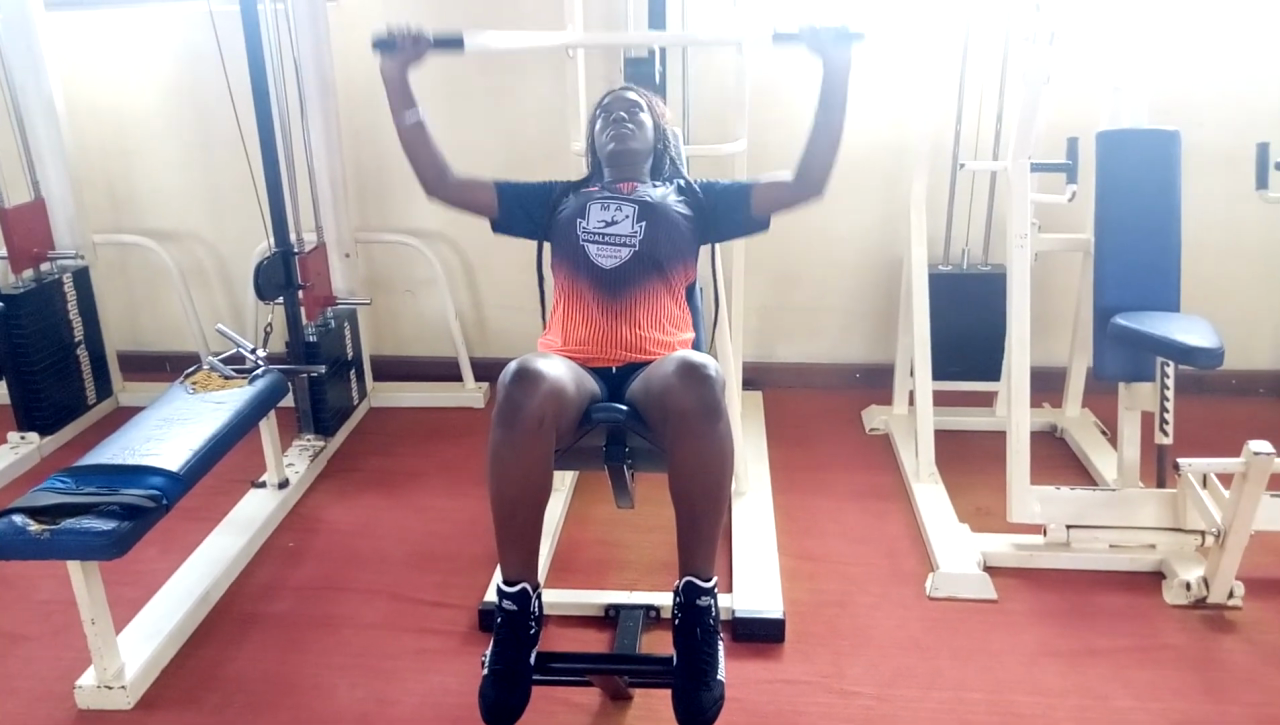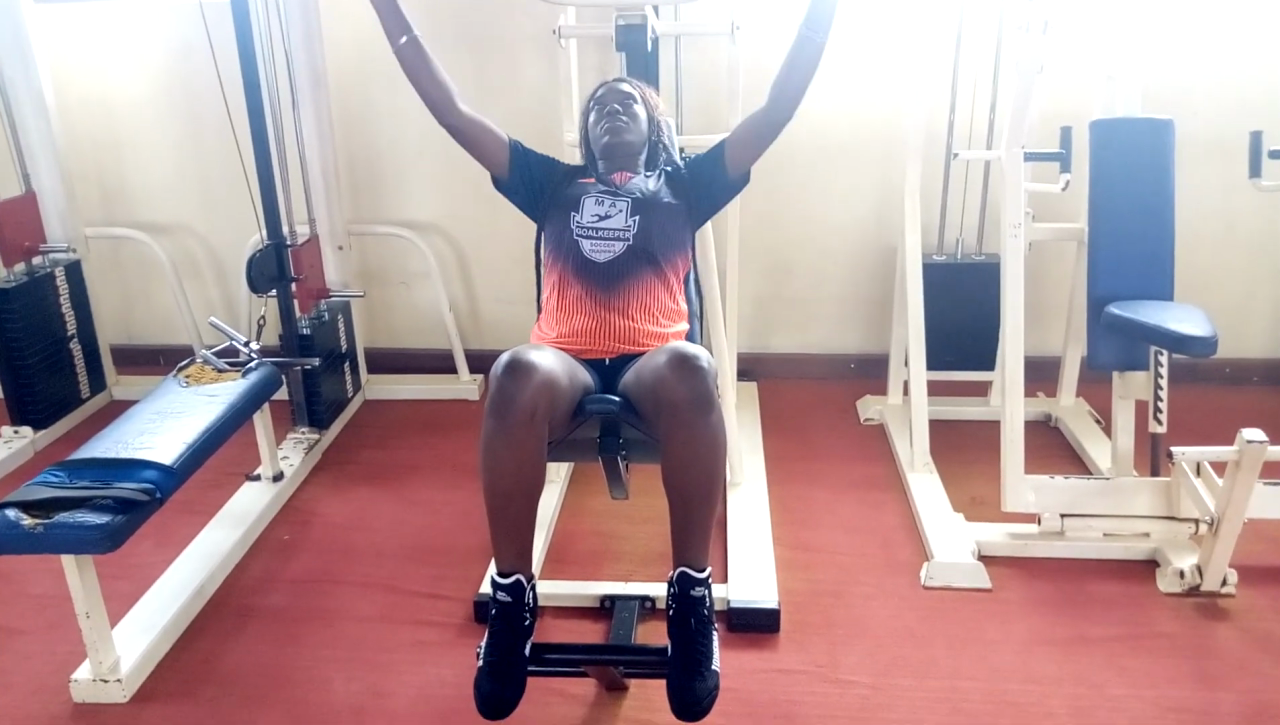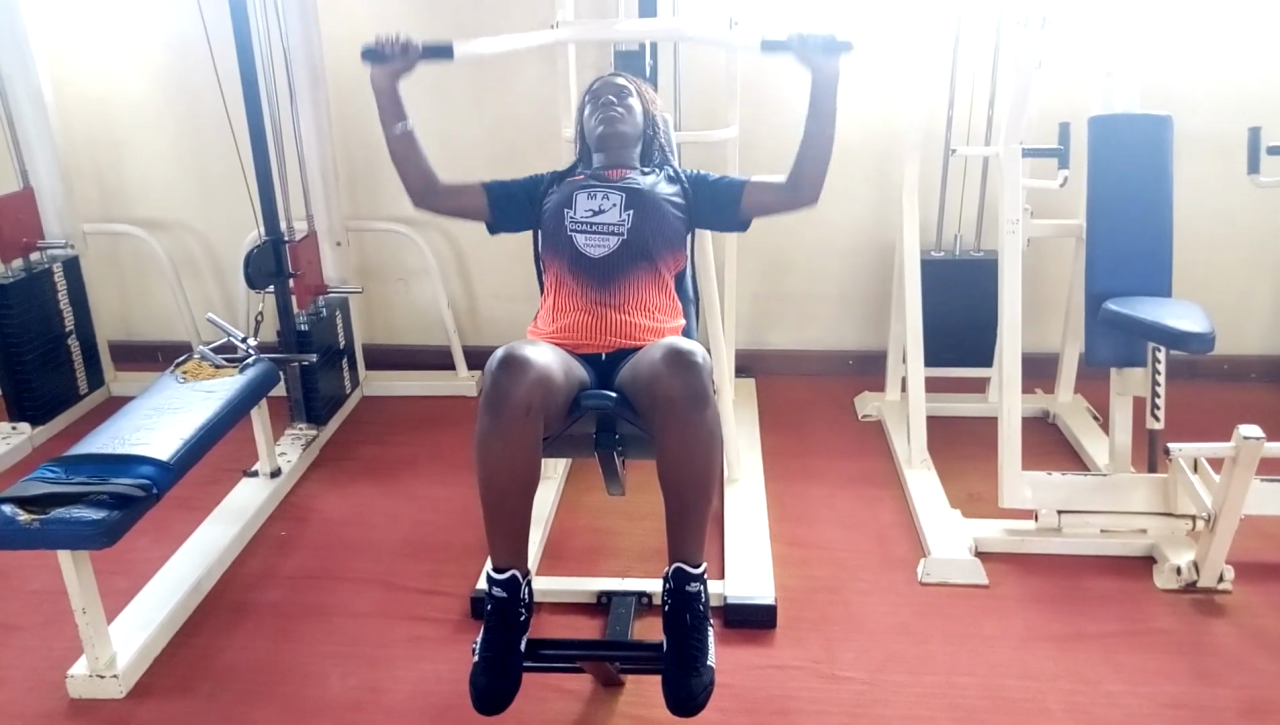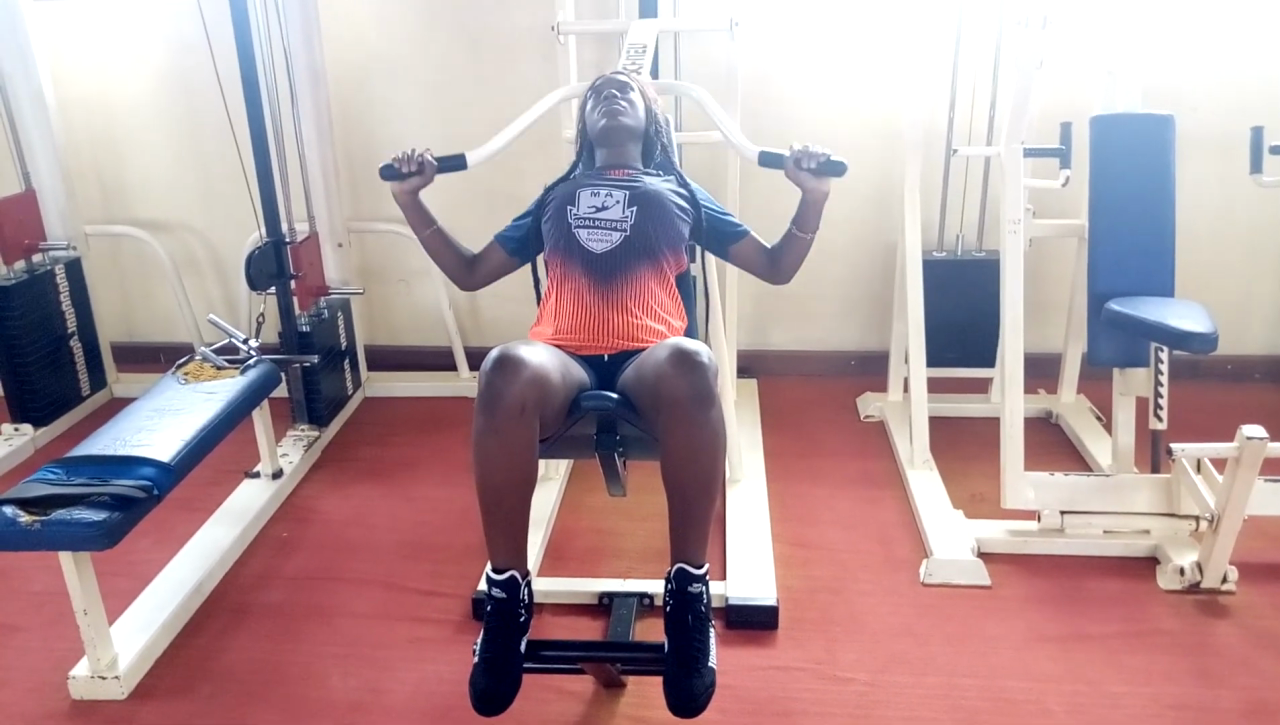
dt=0.4s
person 1, frame 1
left shoulder: (690, 198)
right shoulder: (559, 200)
left elbow: (807, 187)
right elbow: (442, 186)
left wrist: (834, 76)
right wrist: (398, 86)
left hip: (657, 369)
right hip: (572, 368)
left knee: (698, 378)
right knee: (524, 384)
left ankle: (697, 604)
right ankle: (517, 606)
person 1, frame 2
left shoulder: (685, 187)
right shoulder: (553, 187)
left elbow: (778, 110)
right elbow: (452, 112)
left hip: (652, 361)
right hip: (565, 360)
left knee: (690, 370)
right knee: (516, 374)
left ankle: (691, 596)
right ankle: (512, 597)
person 1, frame 3
left shoulder: (682, 188)
right shoulder: (548, 190)
left elbow: (802, 189)
right elbow: (427, 193)
left wrist: (824, 80)
right wrist: (387, 91)
left hip: (647, 354)
right hip: (561, 354)
left knee: (686, 363)
right knee: (511, 369)
left ankle: (686, 590)
right ankle: (507, 592)
person 1, frame 4
left shoulder: (682, 192)
right shoulder: (556, 195)
left elbow: (778, 267)
right elbow: (467, 272)
left wrist: (812, 195)
right wrist: (410, 198)
left hip: (649, 357)
right hip: (562, 355)
left knee: (690, 365)
right knee: (506, 369)
left ankle: (688, 592)
right ankle: (507, 595)
